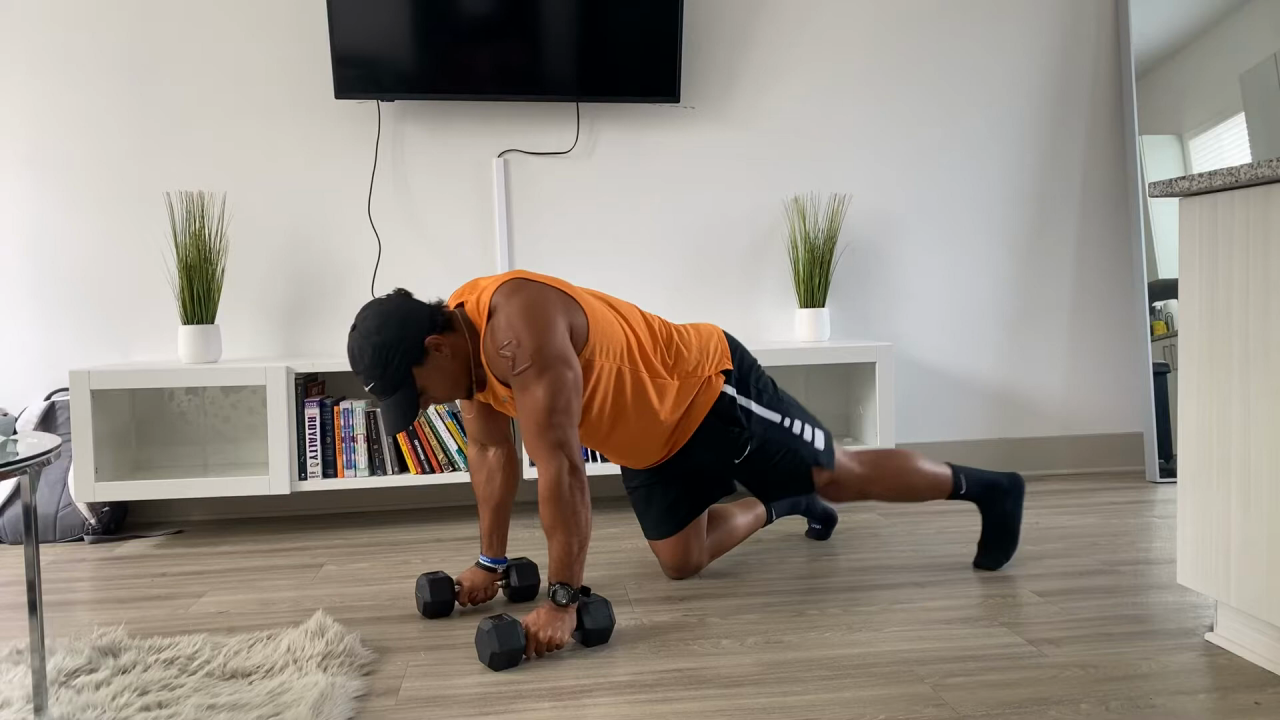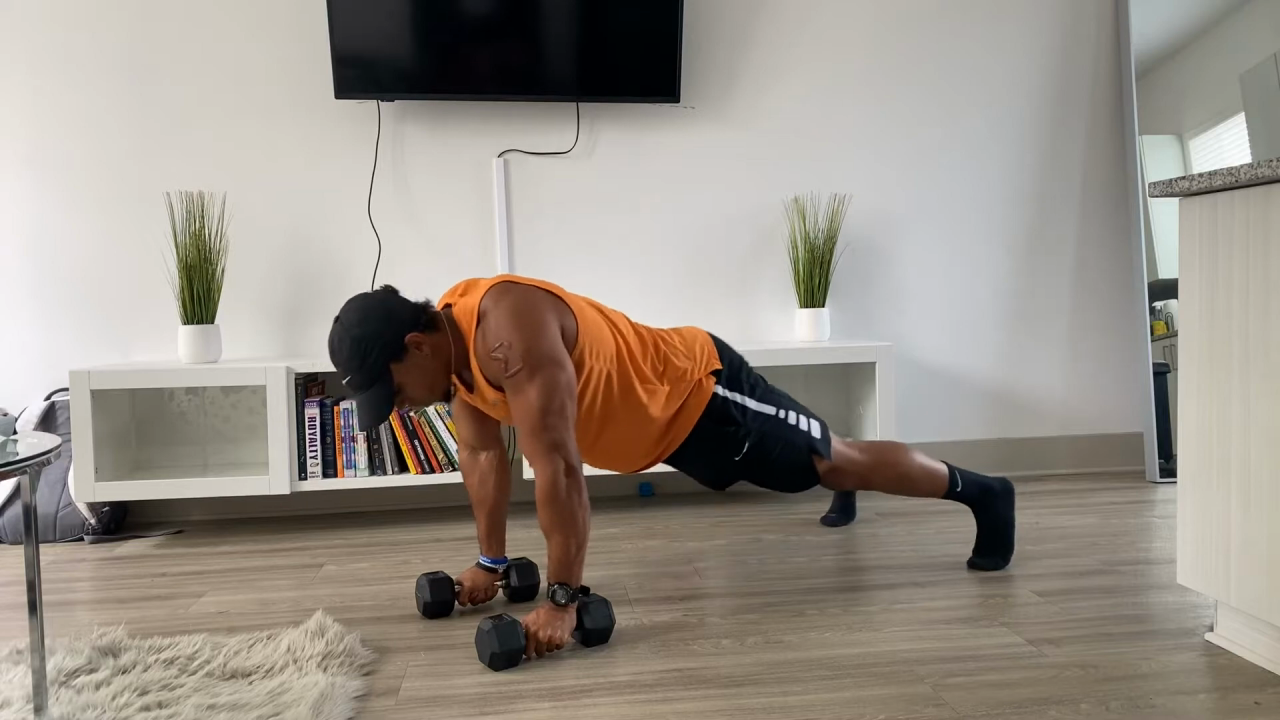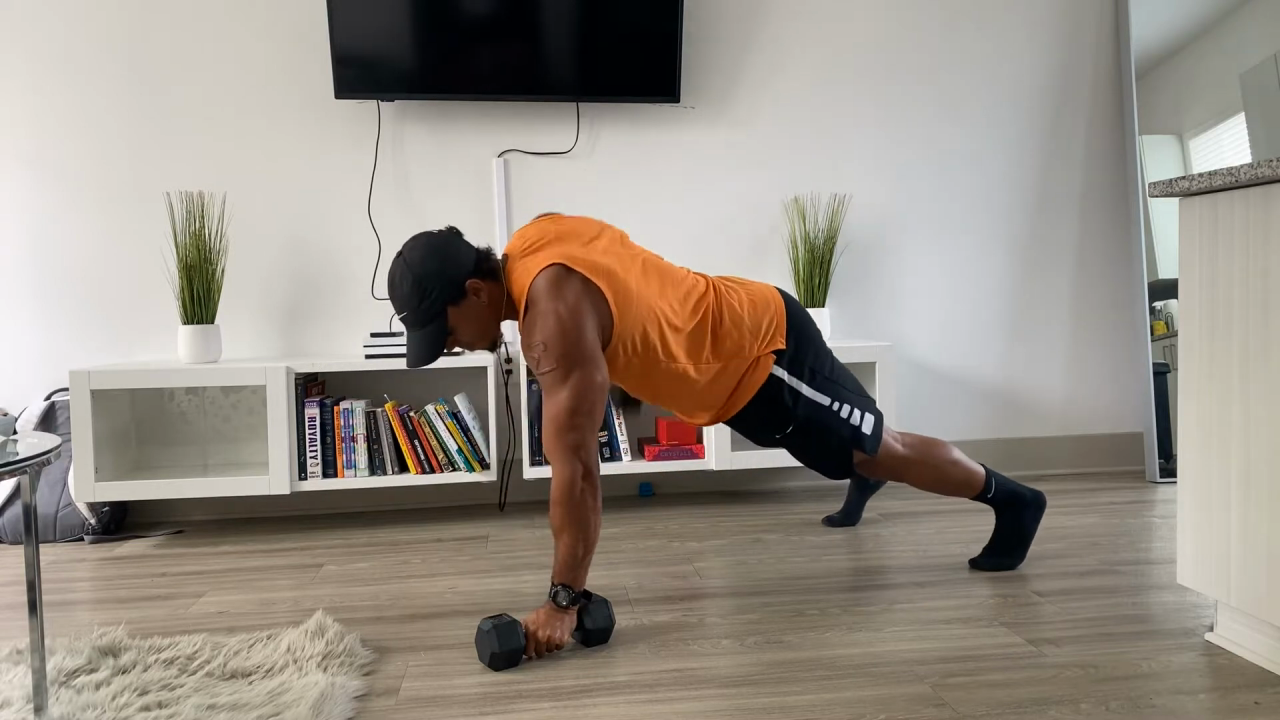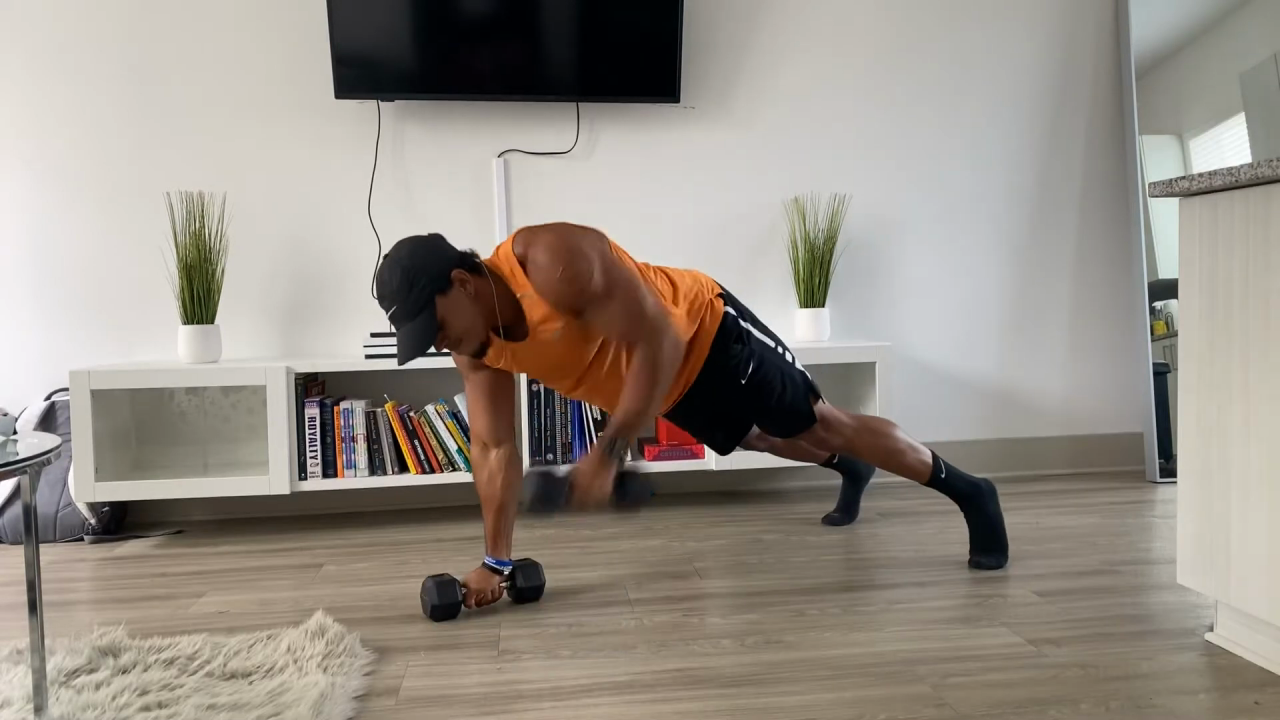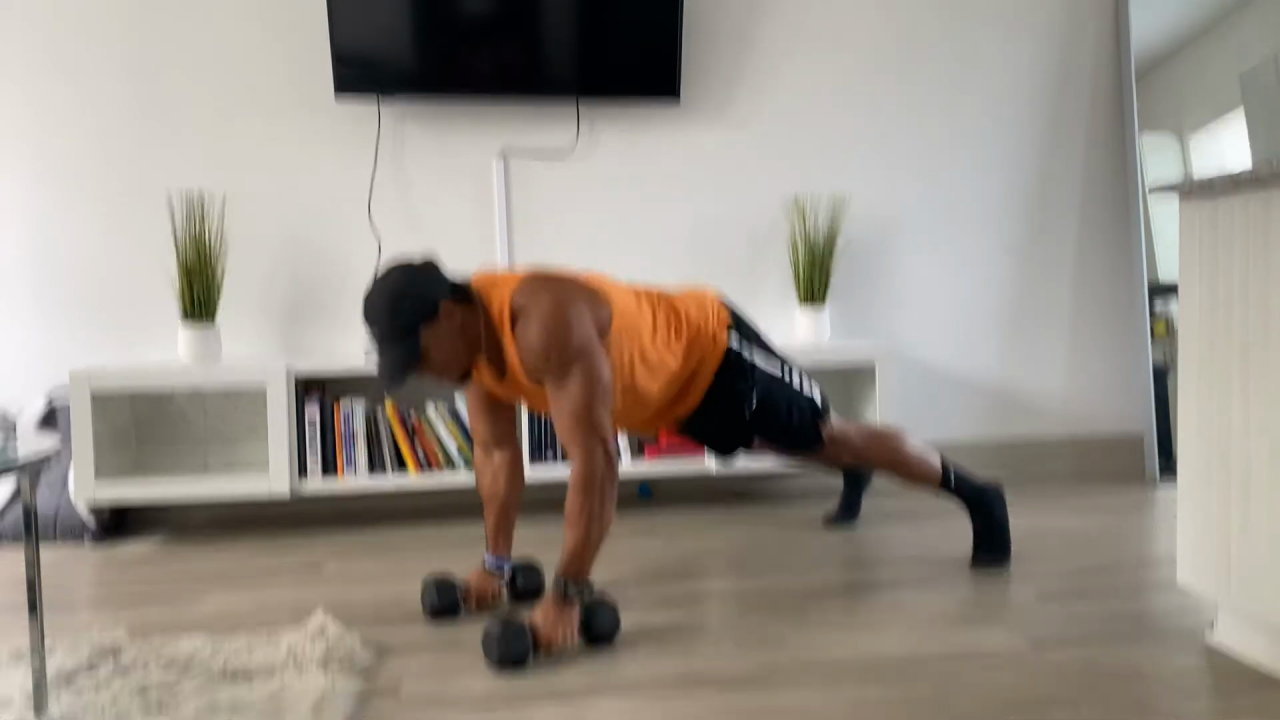
dt=1s
person 1, frame 1
left shoulder: (518, 328)
right shoulder: (464, 334)
left elbow: (561, 468)
right elbow: (492, 450)
left wrist: (562, 600)
right wrist: (489, 561)
left hip: (709, 388)
right hip: (654, 429)
left knee: (840, 474)
right knee: (681, 561)
left ankle: (987, 488)
right ankle: (781, 505)
person 1, frame 2
left shoulder: (508, 330)
right shoulder: (453, 337)
left elbow: (559, 468)
right elbow: (482, 452)
left wrist: (561, 600)
right wrist: (490, 561)
left hip: (701, 390)
right hip: (665, 414)
left knee: (836, 459)
left ankle: (982, 491)
right ankle: (843, 488)
person 1, frame 3
left shoulder: (552, 313)
right shoulder: (532, 237)
left elbow: (575, 471)
left wrist: (563, 601)
left hip: (765, 353)
right hip: (739, 332)
left knee: (879, 450)
left ankle: (1013, 500)
right ankle: (866, 481)
person 1, frame 4
left shoulder: (553, 260)
right shoulder: (475, 346)
left elbow: (660, 339)
right elbow: (494, 450)
left wrist: (608, 455)
right wrist: (495, 561)
left hip: (704, 332)
right hip: (670, 389)
left knee: (822, 421)
right knee: (764, 439)
left ankle: (969, 492)
right ankle: (851, 472)
person 1, frame 5
left shoulder: (544, 327)
right shoulder: (471, 337)
left elbow: (593, 466)
right elbow: (497, 449)
left wrist: (565, 595)
right wrist: (496, 560)
left hip: (711, 351)
right hip: (675, 387)
left knee: (834, 437)
right knee: (783, 445)
left ankle: (977, 495)
right ankle: (854, 482)
